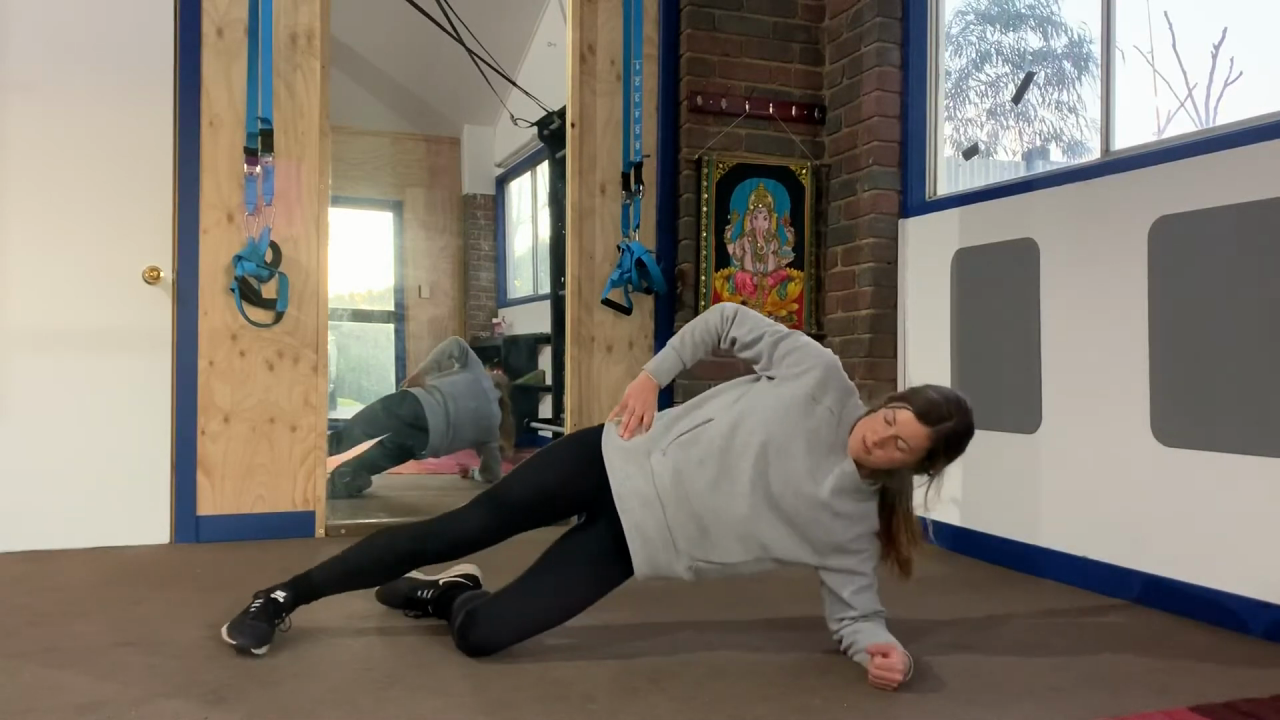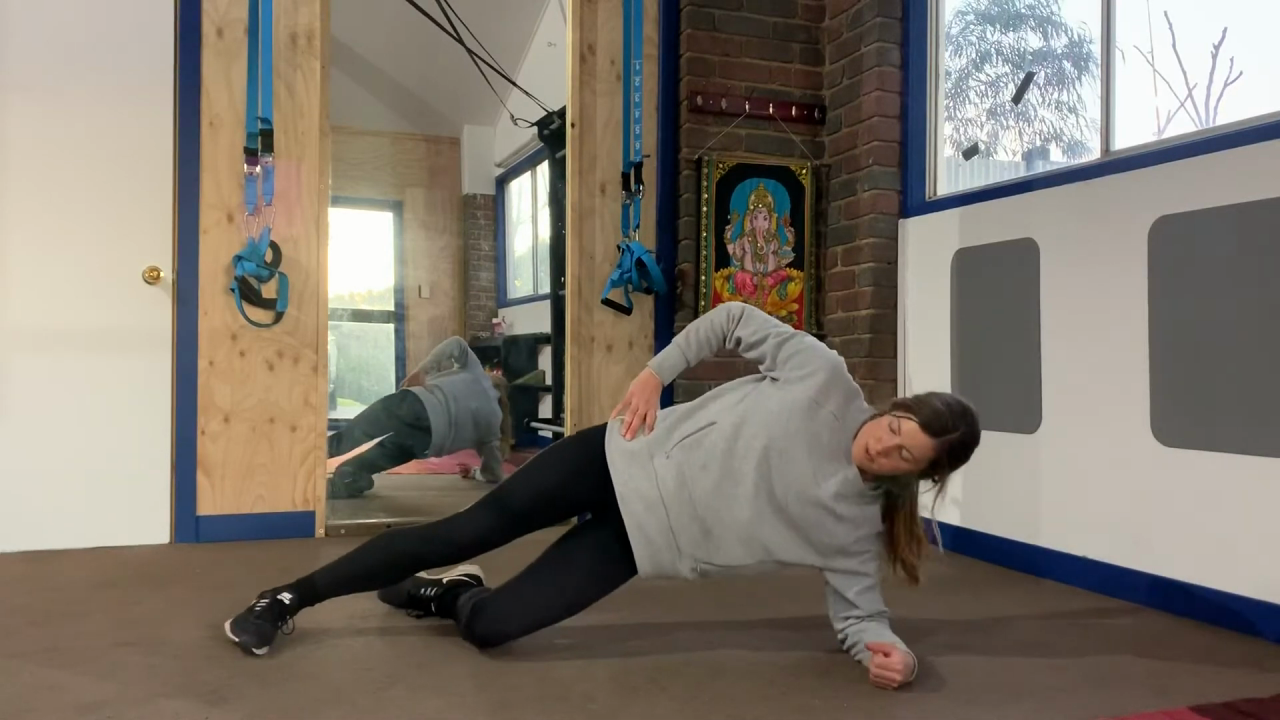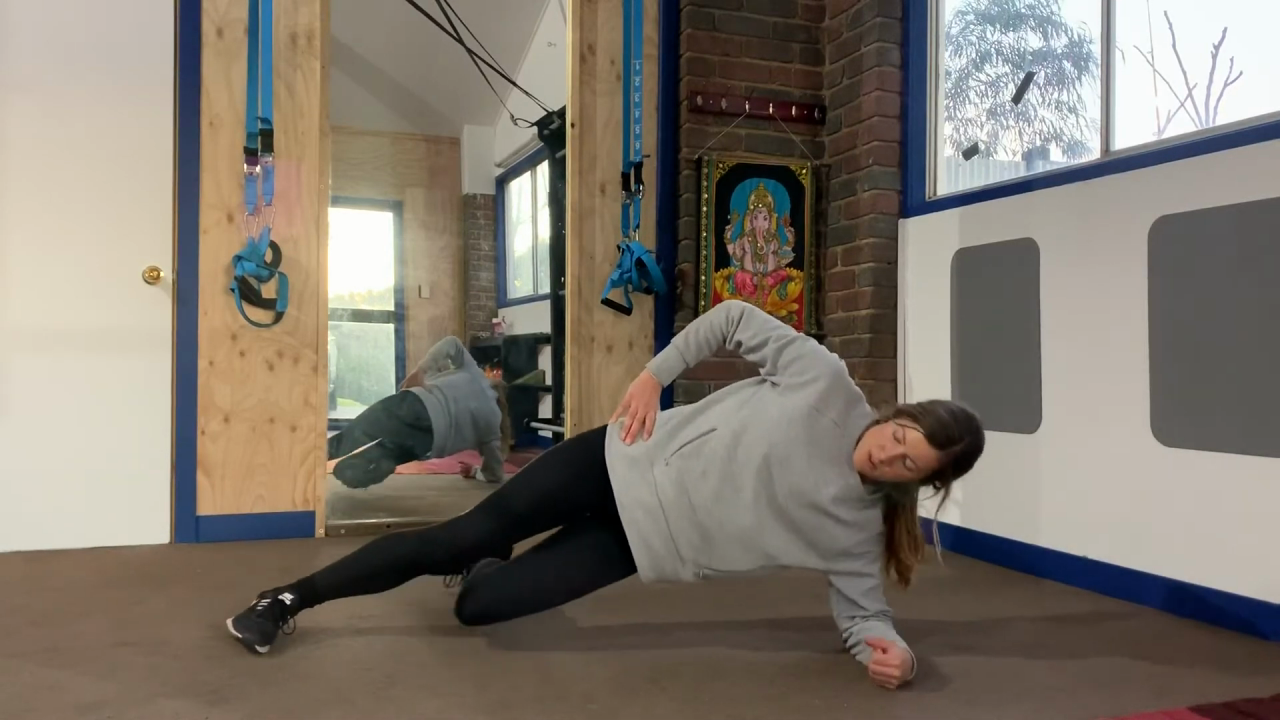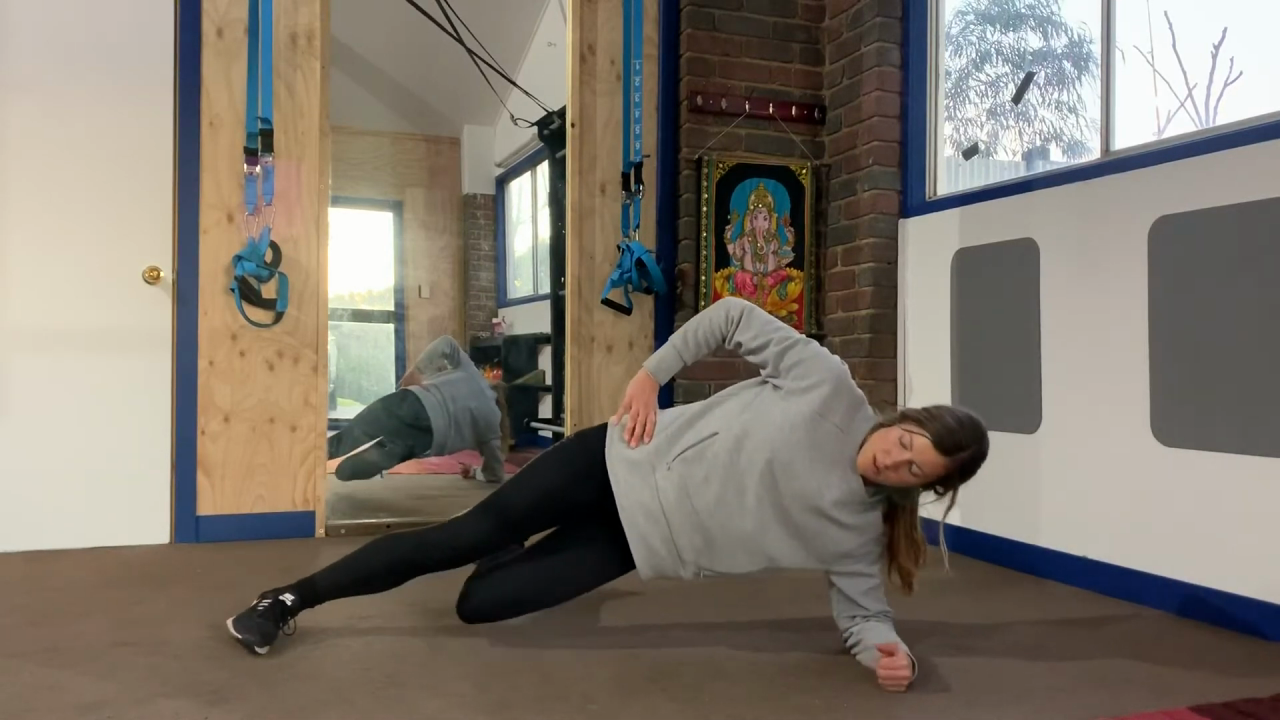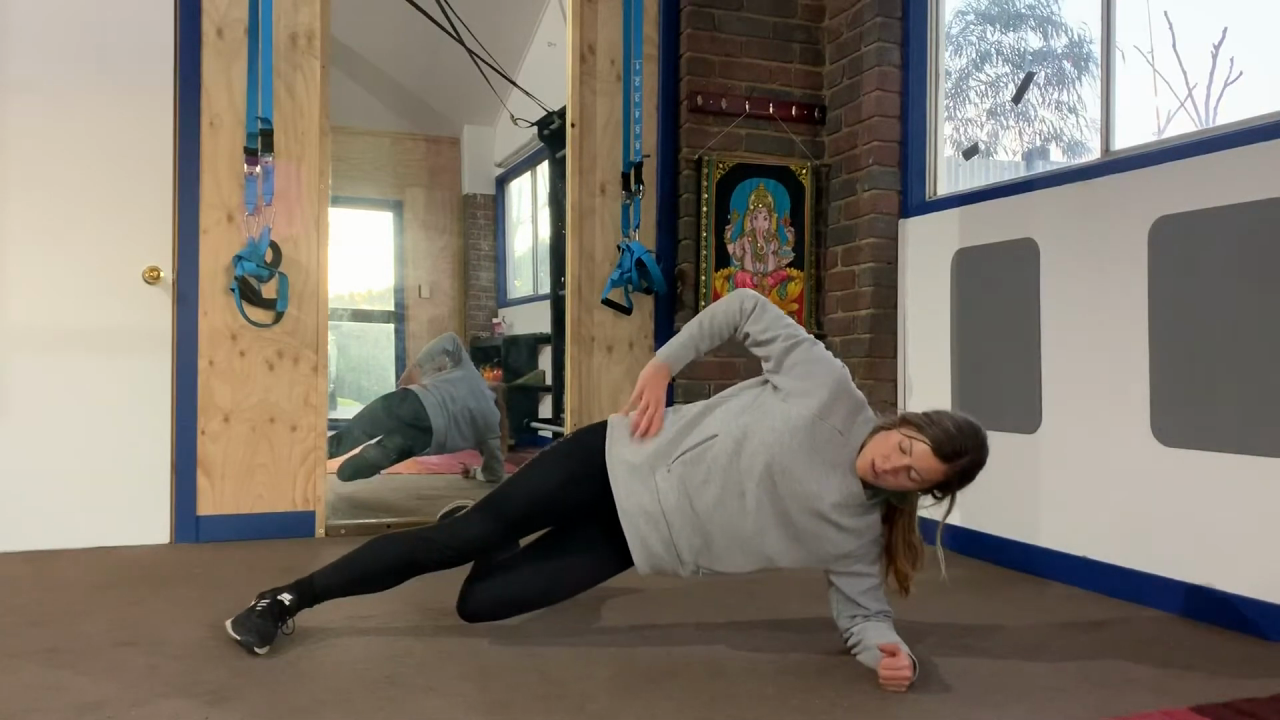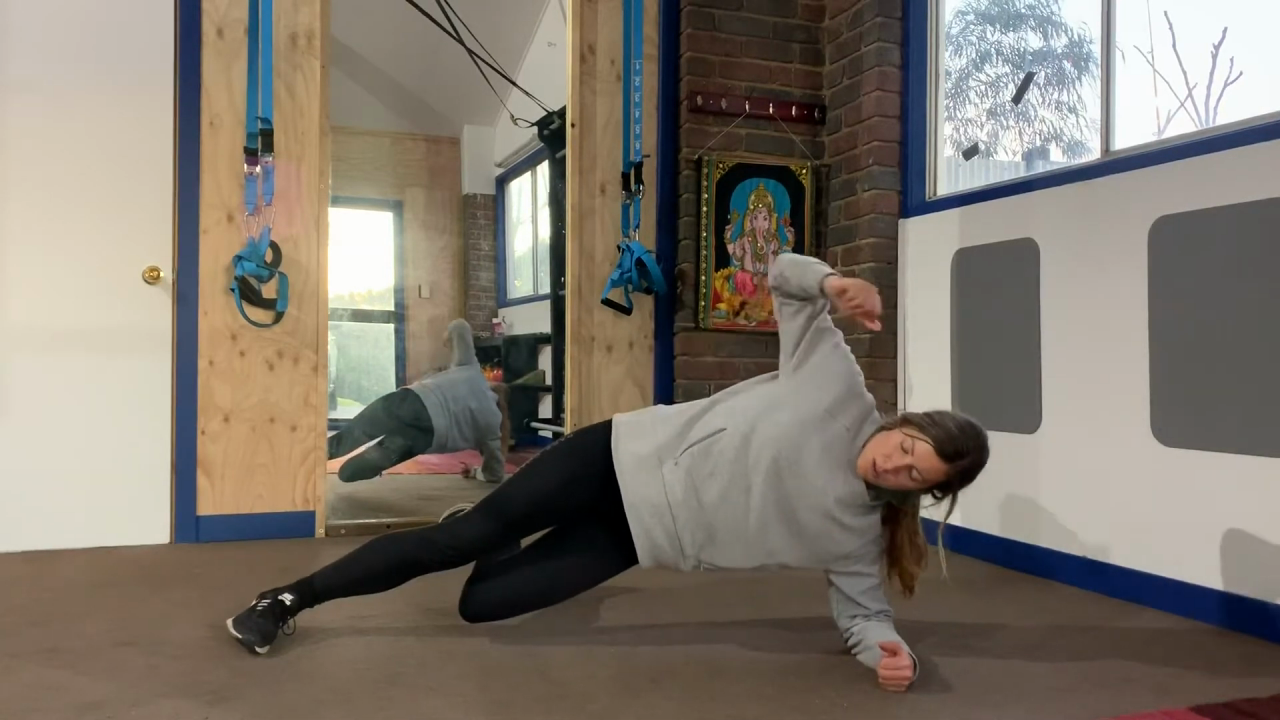
dt=0.4s
person 1, frame 1
left shoulder: (853, 521)
right shoulder: (819, 374)
left elbow: (855, 608)
right elbow: (727, 320)
left wrist: (886, 650)
right wrist: (652, 374)
left hip: (637, 536)
right hip: (621, 461)
left knee: (484, 634)
right knee: (461, 527)
left ankle: (449, 595)
right ankle: (283, 596)
person 1, frame 2
left shoulder: (855, 524)
right shoulder: (824, 375)
left elbow: (857, 609)
right elbow: (734, 318)
left wrist: (890, 651)
right wrist: (655, 372)
left hip: (642, 536)
right hip: (625, 460)
left knee: (491, 626)
right knee: (469, 529)
left ankle: (449, 593)
right ankle: (288, 598)
person 1, frame 3
left shoulder: (858, 528)
right shoulder: (826, 381)
left elbow: (861, 607)
right elbow: (733, 318)
left wrist: (889, 649)
right wrist: (653, 374)
left hip: (644, 540)
right hip: (626, 464)
left knee: (479, 607)
right knee: (467, 532)
left ankle: (489, 560)
right ankle: (289, 596)
person 1, frame 4
left shoulder: (859, 530)
right shoulder: (828, 384)
left elbow: (862, 608)
right elbow: (733, 316)
left wrist: (889, 650)
right wrist: (651, 372)
left hip: (642, 537)
right hip: (626, 464)
left knee: (479, 606)
right knee: (465, 537)
left ankle: (504, 547)
right ankle: (289, 597)
person 1, frame 5
left shoulder: (857, 529)
right shoulder: (829, 389)
left elbow: (862, 609)
right elbow: (747, 306)
left wrist: (890, 652)
right wrist: (666, 363)
left hip: (639, 539)
right hip: (622, 463)
left knee: (479, 604)
right knee: (474, 532)
left ankle: (488, 547)
right ankle: (288, 597)
person 1, frame 6
left shoulder: (859, 530)
right shoulder: (839, 389)
left elbow: (861, 607)
right elbow: (783, 274)
left wrist: (889, 648)
right wrist: (834, 283)
left hip: (642, 535)
right hip: (628, 458)
left knee: (481, 604)
right knee: (471, 537)
left ankle: (488, 547)
right ankle: (289, 597)
person 2, frame 1
left shoulder: (476, 372)
right shoulder: (493, 418)
left elbow: (455, 344)
right elbow: (492, 474)
left wrist: (421, 372)
right wrist: (474, 473)
left hip: (411, 403)
right hip: (421, 436)
left knee: (342, 438)
right ankle: (345, 477)
person 2, frame 2
left shoulder: (475, 372)
right shoulder: (493, 418)
left elbow: (456, 344)
right elbow: (493, 475)
left wrist: (422, 371)
right wrist: (475, 472)
right hip: (422, 435)
left knee: (343, 440)
right ankle: (348, 476)
person 2, frame 3
left shoulder: (472, 373)
right shoulder: (492, 419)
left elbow: (451, 343)
right elbow: (494, 475)
left wrist: (419, 371)
right wrist: (475, 472)
right hip: (424, 434)
left knee: (341, 442)
person 2, frame 4
left shoulder: (469, 372)
right shoulder: (491, 419)
left elbow: (446, 343)
right elbow: (495, 475)
left wrist: (415, 370)
right wrist: (475, 472)
right hip: (422, 432)
left knee: (338, 443)
right knee: (346, 469)
person 2, frame 5
left shoulder: (469, 373)
right shoulder: (490, 418)
left elbow: (450, 340)
right elbow: (495, 474)
left wrist: (415, 367)
right wrist: (476, 472)
right hip: (422, 430)
left knee: (339, 442)
right knee: (347, 470)
person 2, frame 6
left shoulder: (472, 371)
right shoulder: (491, 418)
left elbow: (459, 326)
right elbow: (495, 474)
left wrist: (448, 337)
right wrist: (476, 471)
right hip: (422, 430)
left knee: (339, 443)
right knee: (348, 471)
